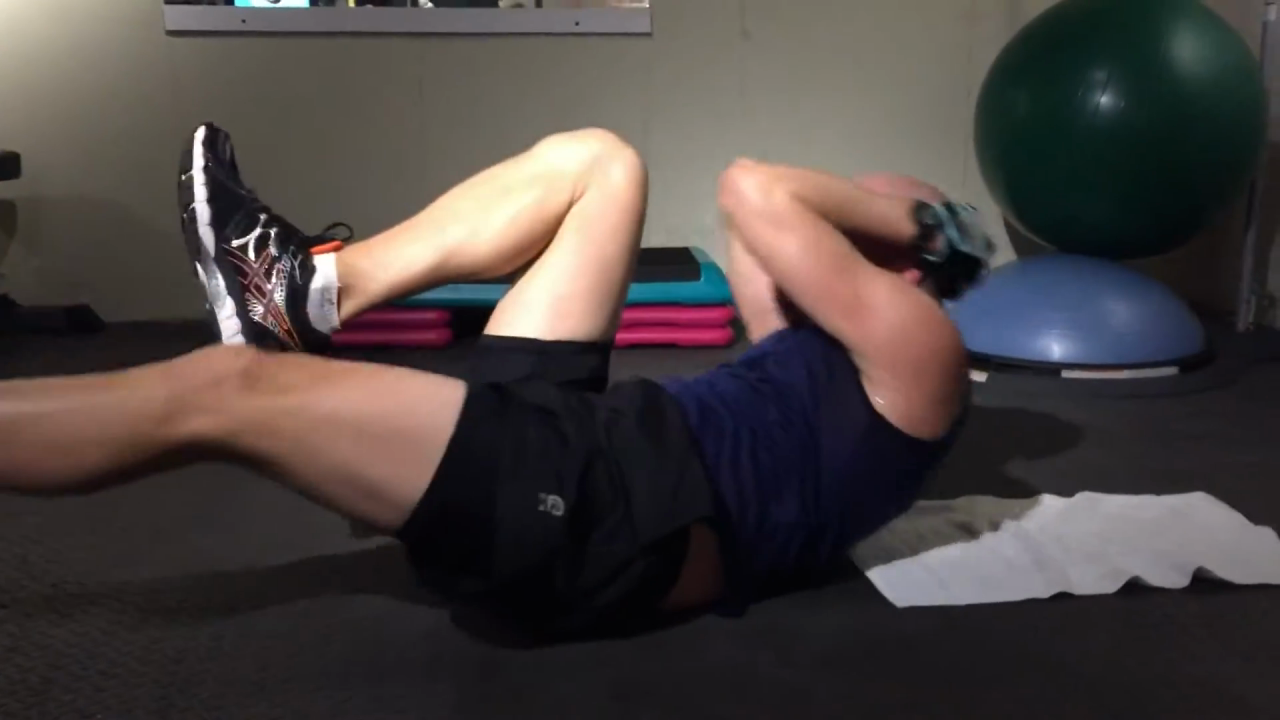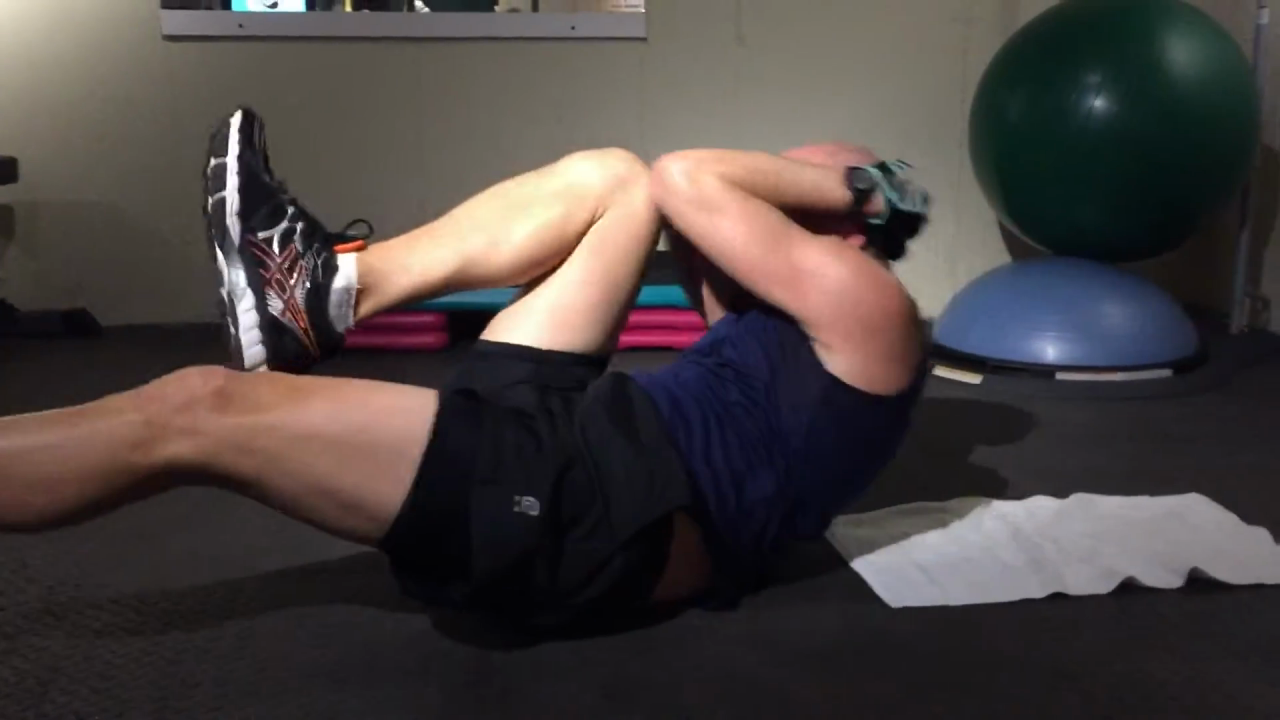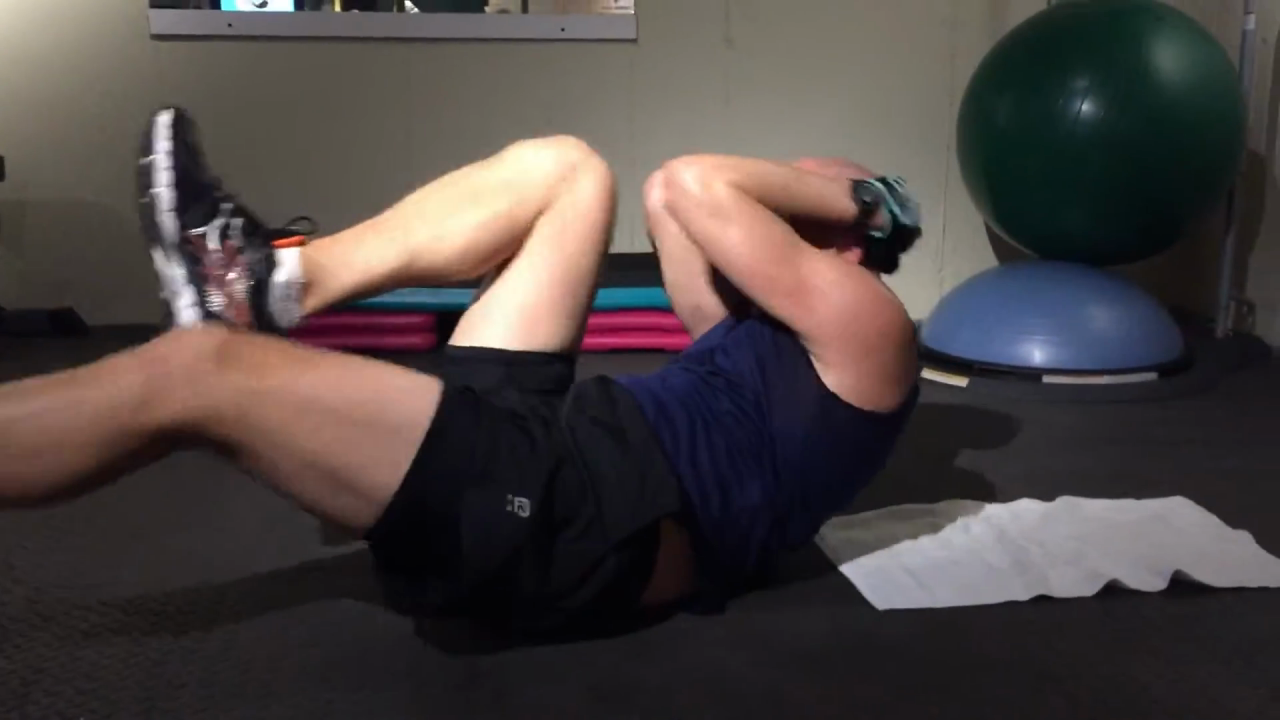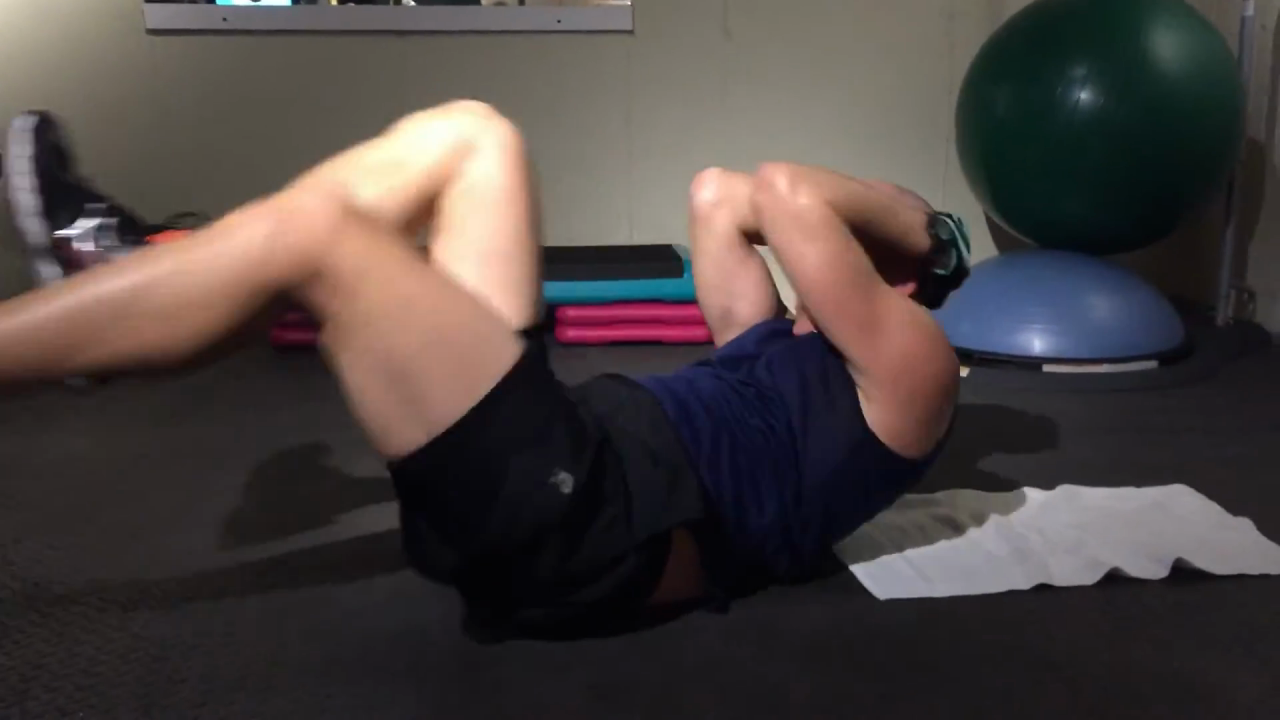
dt=0.2s
person 1, frame 1
left shoulder: (917, 345)
right shoulder: (837, 347)
left elbow: (756, 193)
right elbow: (768, 213)
left wrist: (912, 225)
right wrist: (891, 211)
left hip: (609, 520)
right hip: (570, 439)
left knee: (220, 389)
right knee: (596, 161)
right ankle: (311, 289)
person 1, frame 2
left shoulder: (867, 308)
right shoulder: (789, 324)
left elbow: (688, 181)
right elbow: (695, 199)
left wrist: (844, 190)
right wrist: (838, 184)
left hip: (590, 520)
right hip: (551, 439)
left knee: (196, 413)
right knee: (610, 181)
right ankle: (331, 285)
person 1, frame 3
left shoulder: (866, 327)
right shoulder: (773, 336)
left elbow: (702, 184)
right elbow: (669, 196)
left wrist: (842, 197)
right wrist: (834, 193)
left hip: (568, 527)
right hip: (540, 452)
left knee: (197, 378)
right knee: (569, 172)
right ankle: (281, 278)
person 1, frame 4
left shoulder: (908, 370)
right shoulder: (787, 345)
left elbow: (790, 195)
right elbow: (718, 192)
left wrist: (909, 223)
right wrist: (874, 213)
left hip: (570, 529)
right hip: (538, 477)
left knee: (315, 230)
right knee: (474, 136)
right ankle: (144, 266)
